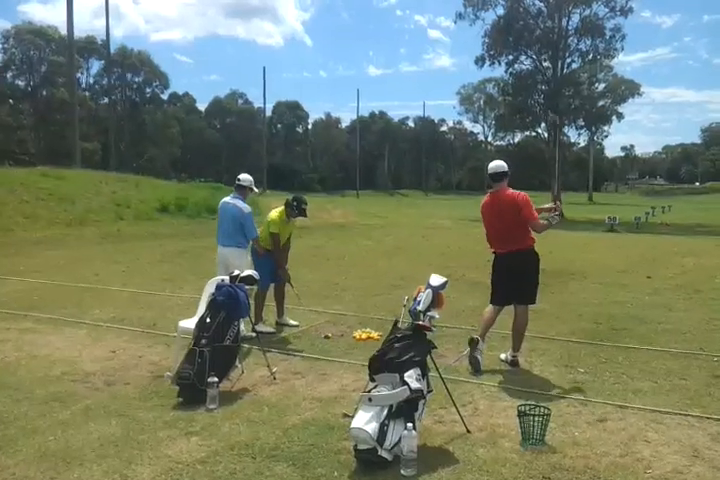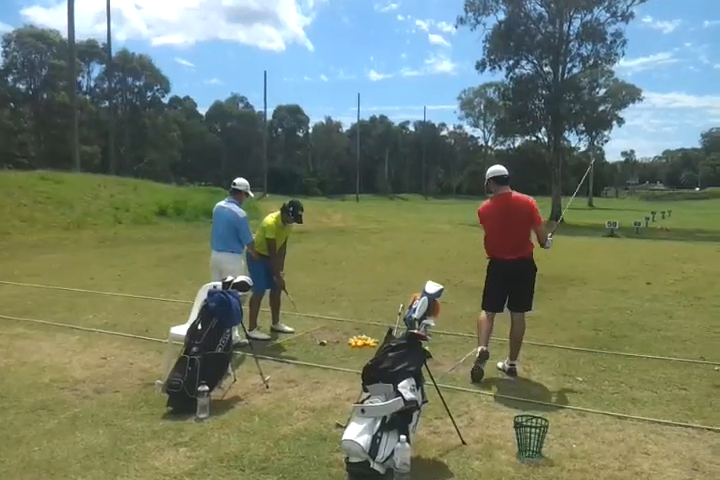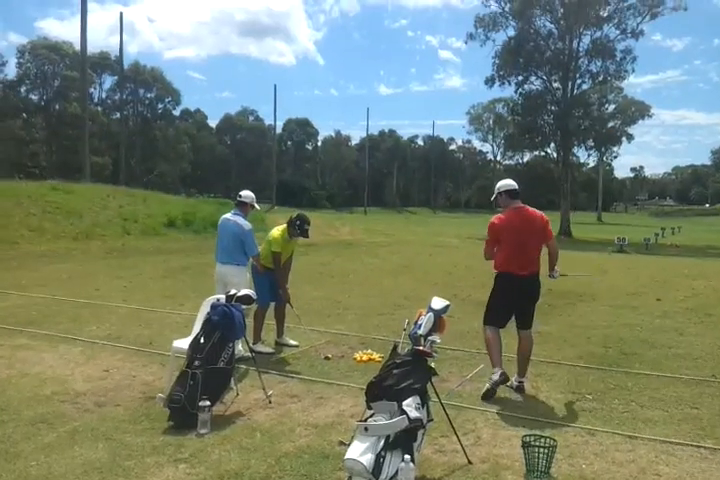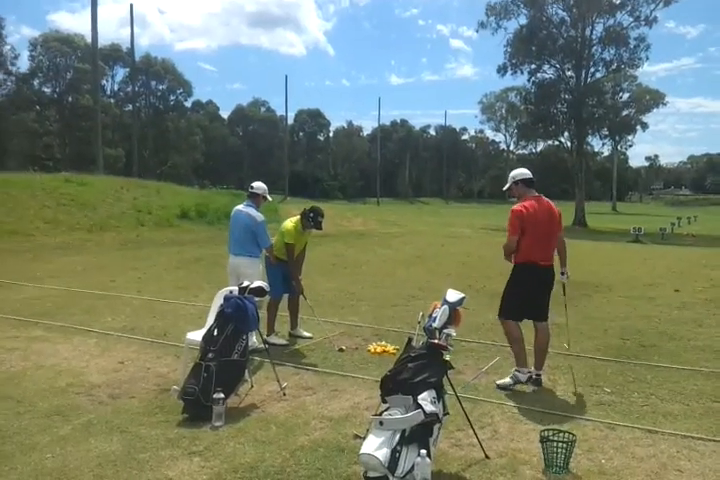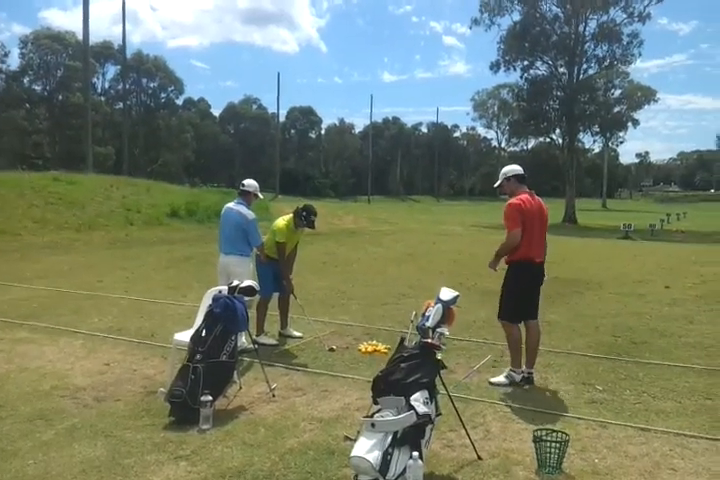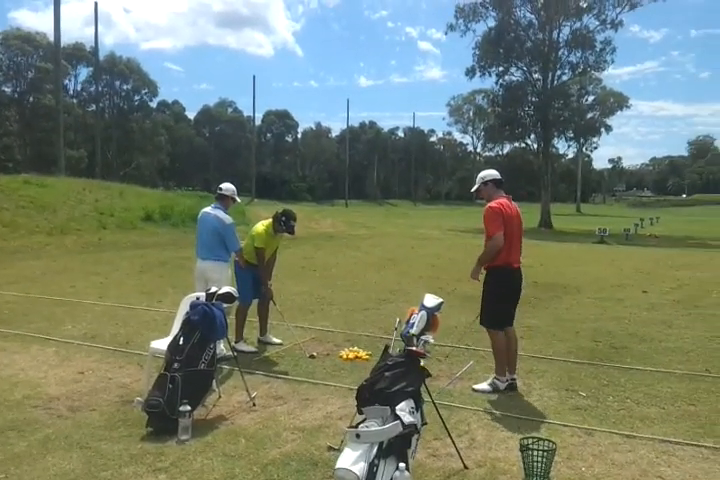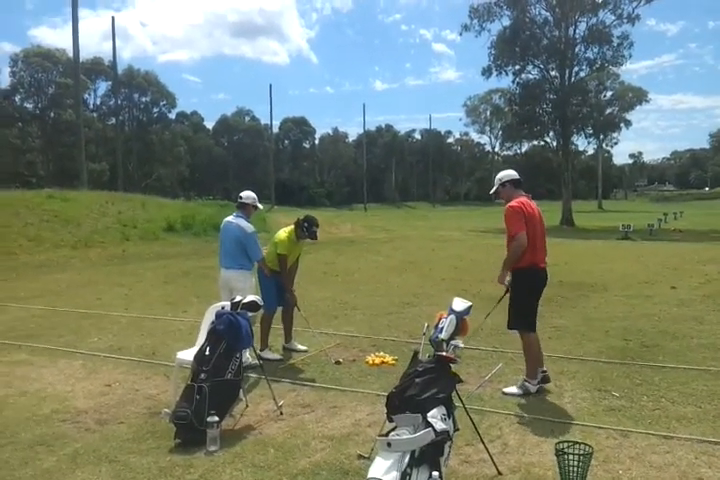
dt=0.2s
person 1, frame 1
left shoulder: (486, 203)
right shoulder: (518, 197)
right elbow: (536, 227)
left wrist: (541, 209)
right wrist: (551, 220)
left hip: (501, 259)
right hip: (524, 257)
left knee: (496, 303)
right knee: (522, 307)
left ankle: (480, 339)
right ankle: (514, 355)
person 1, frame 2
left shoulder: (484, 208)
right shoulder: (527, 202)
right elbow: (542, 235)
right wrist: (546, 242)
left hip: (497, 265)
right hip: (523, 265)
left knee: (488, 310)
right knee: (518, 314)
left ankle: (482, 348)
right ankle: (511, 363)
person 1, frame 3
left shoulder: (497, 222)
right shoulder: (539, 217)
left elbow: (488, 255)
right elbow: (553, 248)
right wrist: (552, 268)
left hip: (506, 280)
right hip: (531, 280)
left knee: (491, 325)
right knee: (525, 331)
left ankle: (498, 372)
right ankle: (520, 380)
person 1, frame 4
left shoulder: (519, 210)
right shoulder: (552, 208)
left elbow: (510, 245)
right elbow: (560, 241)
left wrist: (508, 255)
right wrist: (563, 267)
left hip: (525, 271)
right hip: (546, 271)
left knee: (508, 317)
right knee: (541, 322)
left ankle: (522, 370)
right ankle: (537, 373)
person 1, frame 5
left shoulder: (515, 204)
right shoulder: (539, 203)
left elbow: (514, 239)
left wrist: (496, 258)
left hip: (520, 268)
right hip: (536, 267)
left knee: (509, 320)
right knee: (531, 320)
left ankle: (516, 372)
right ankle: (529, 371)
person 1, frame 6
left shoulder: (493, 208)
right shoulder: (513, 207)
left elbow: (497, 242)
left wrist: (478, 265)
left hip: (499, 273)
right hip: (514, 272)
left knee: (494, 327)
right knee: (507, 326)
left ankle: (500, 379)
right ankle: (511, 377)
person 1, frame 7
left shoulder: (514, 207)
right shoulder: (532, 206)
left elbow: (520, 243)
left wrist: (504, 270)
left hip: (526, 274)
right hip: (537, 271)
left knee: (526, 329)
right knee: (528, 327)
left ankle: (531, 382)
right ankle: (540, 371)
person 2, frame 1
left shoulder: (223, 203)
right shoulder: (244, 209)
right elbow: (253, 236)
left hip: (221, 250)
right hip: (238, 253)
right ankle: (238, 329)
person 2, frame 2
left shoulder: (217, 207)
right shoulder: (239, 213)
right elbow: (248, 241)
right wrist: (255, 255)
left hip: (215, 255)
right hip: (231, 258)
right ankle: (232, 336)
person 2, frame 3
left shoulder: (223, 219)
right shoulder: (245, 226)
right elbow: (253, 254)
left hip: (220, 268)
right hip: (236, 271)
right ankle: (235, 349)
person 2, frame 4
left shoulder: (236, 210)
right shoulder: (257, 217)
right elbow: (266, 245)
right wrist: (273, 258)
left hip: (233, 259)
right hip: (250, 263)
right ankle: (249, 341)
person 2, frame 5
left shoulder: (226, 208)
right shoulder: (248, 215)
right elbow: (257, 244)
right wrist: (264, 256)
left hip: (223, 258)
right hip: (240, 262)
right ankle: (238, 341)
person 2, frame 6
left shoulder: (203, 213)
right shoulder: (225, 220)
right elbow: (235, 249)
left hip: (201, 264)
right hip: (218, 267)
right ankle: (216, 349)
person 2, frame 7
left shoulder: (225, 222)
right shoulder: (247, 228)
right elbow: (258, 258)
right wrist: (267, 270)
left hip: (224, 273)
right hip: (241, 276)
right ankle: (242, 357)
person 3, frame 1
left shoulder: (291, 218)
right shoulder: (275, 218)
left elbow: (287, 241)
right elbow: (276, 246)
left wrist: (285, 264)
right wrist: (283, 270)
left hip: (274, 251)
right hip: (262, 251)
left knee: (280, 283)
right knee: (263, 286)
left ankle: (281, 317)
right ankle: (258, 323)
person 3, frame 2
left shoulder: (287, 223)
right shoulder: (271, 223)
left elbow: (283, 246)
right elbow: (273, 252)
left wrist: (281, 270)
right wrist: (278, 276)
left hip: (269, 257)
right hip: (257, 256)
left knee: (276, 289)
right knee: (259, 291)
left ankle: (276, 323)
right ankle: (252, 329)
person 3, frame 3
left shoulder: (294, 236)
right shoulder: (277, 236)
left elbow: (288, 259)
right elbow: (278, 265)
left wrist: (285, 283)
right wrist: (283, 289)
left hip: (275, 269)
right hip: (262, 269)
left knee: (281, 302)
right knee: (263, 304)
left ankle: (280, 337)
right ankle: (256, 342)
person 3, frame 4
left shoulder: (307, 227)
right shoulder: (290, 227)
left elbow: (302, 251)
right elbow: (290, 257)
left wrist: (298, 274)
right wrist: (297, 281)
left hip: (288, 261)
right hip: (275, 260)
left knee: (295, 293)
right knee: (276, 296)
left ankle: (294, 328)
right ankle: (270, 334)
person 3, frame 5
left shoulder: (299, 226)
right shoulder: (282, 226)
left elbow: (293, 249)
right elbow: (281, 256)
left wrist: (289, 273)
right wrist: (287, 280)
left hip: (279, 260)
right hip: (266, 259)
left knee: (285, 292)
right knee: (266, 295)
left ankle: (284, 328)
right ankle: (260, 334)
person 3, frame 6
left shoulder: (278, 231)
right shoulder: (261, 231)
left elbow: (272, 255)
right elbow: (261, 261)
left wrist: (268, 279)
right wrist: (266, 286)
left hip: (258, 265)
right hip: (244, 264)
left knee: (265, 298)
right knee: (245, 301)
left ankle: (263, 335)
right ankle: (238, 341)
person 3, frame 7
left shoulder: (301, 237)
right shoulder: (283, 238)
left elbow: (294, 262)
right elbow: (283, 268)
left wrist: (291, 286)
right wrist: (290, 292)
left hip: (280, 272)
right hip: (268, 272)
left knee: (289, 305)
right knee: (270, 309)
left ankle: (288, 342)
right ankle: (263, 349)
